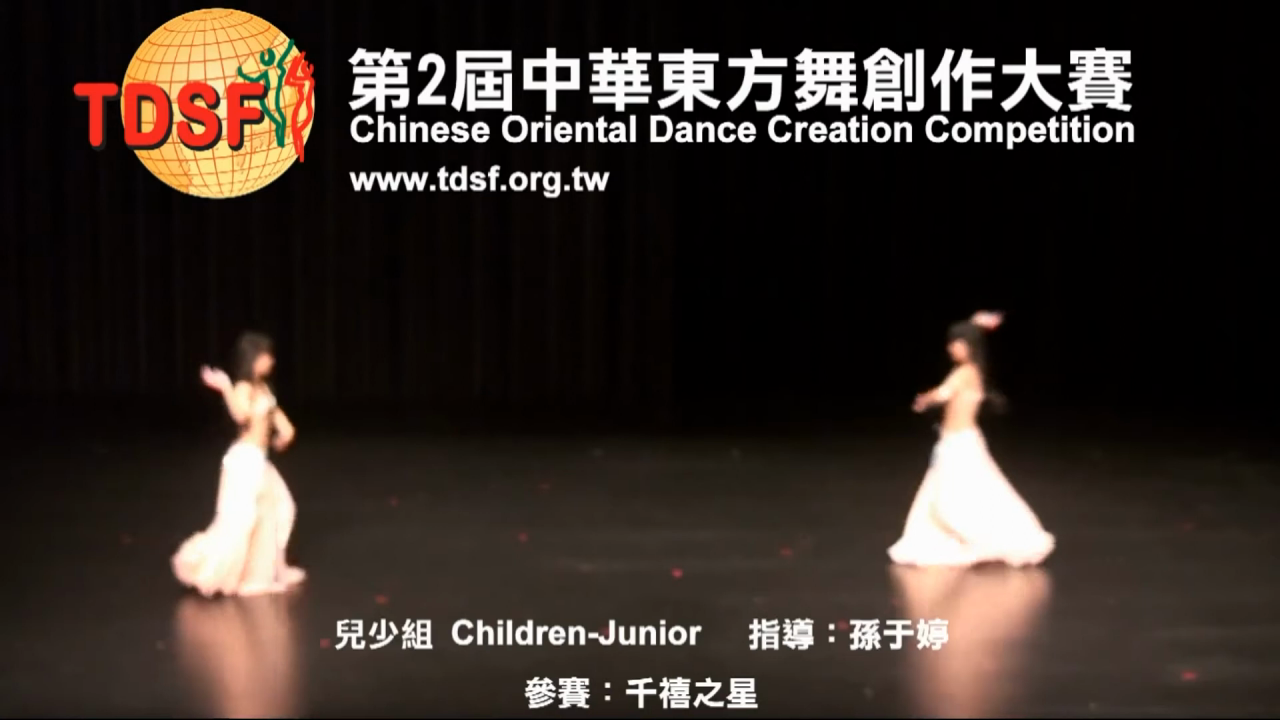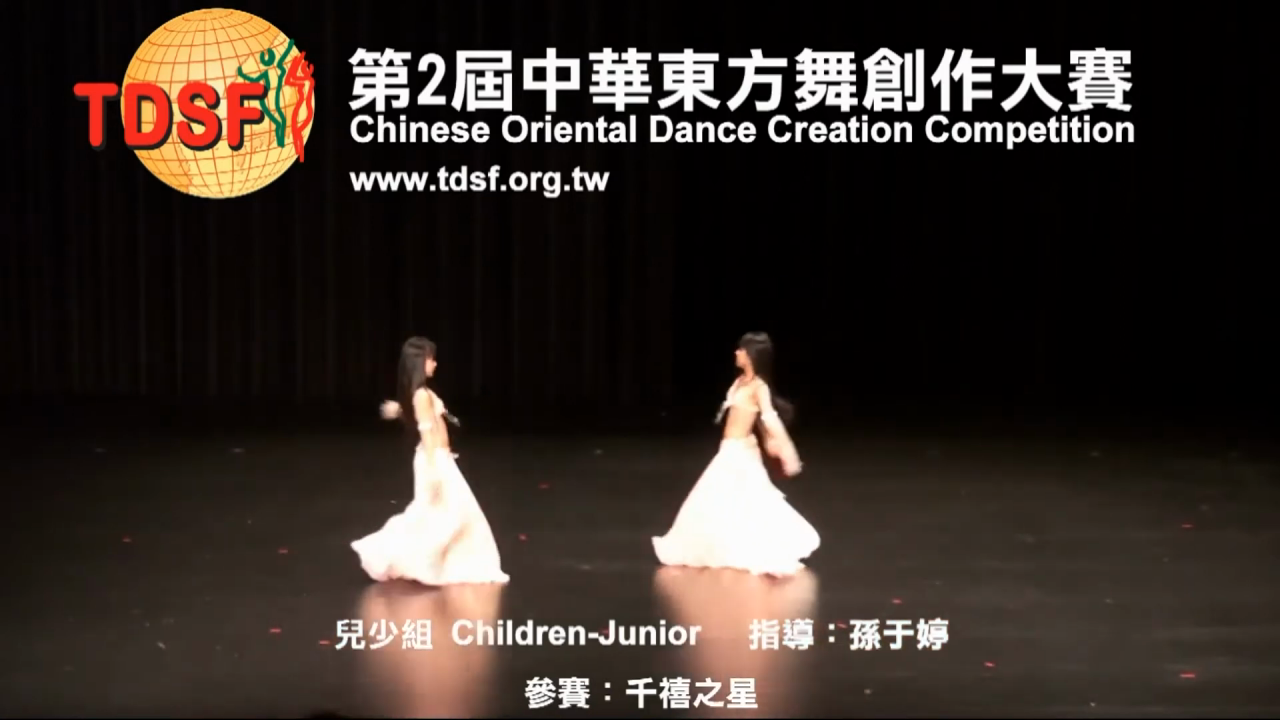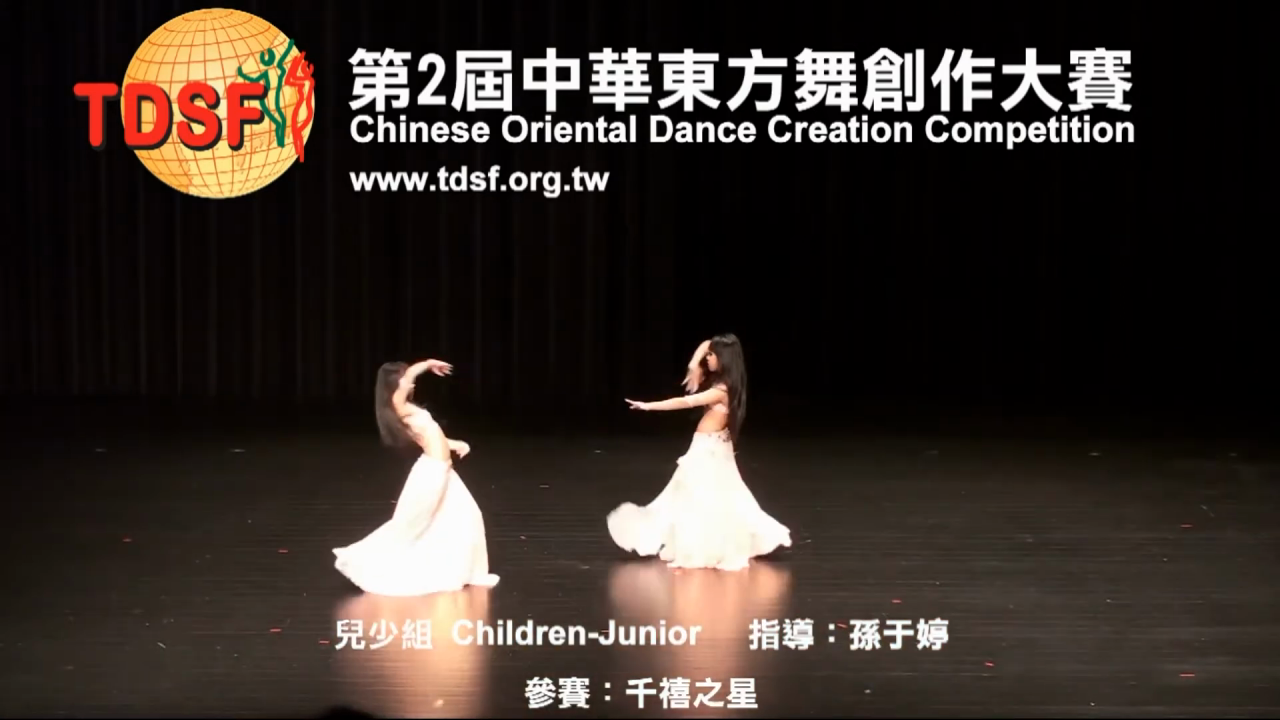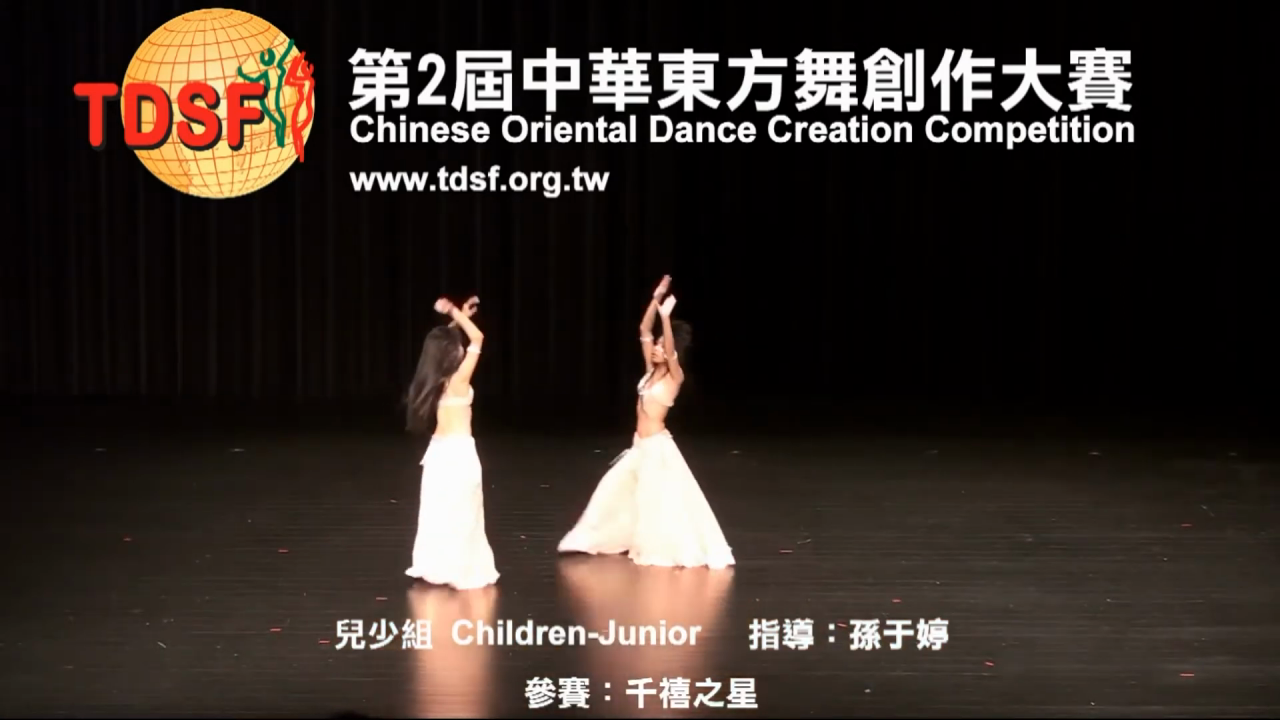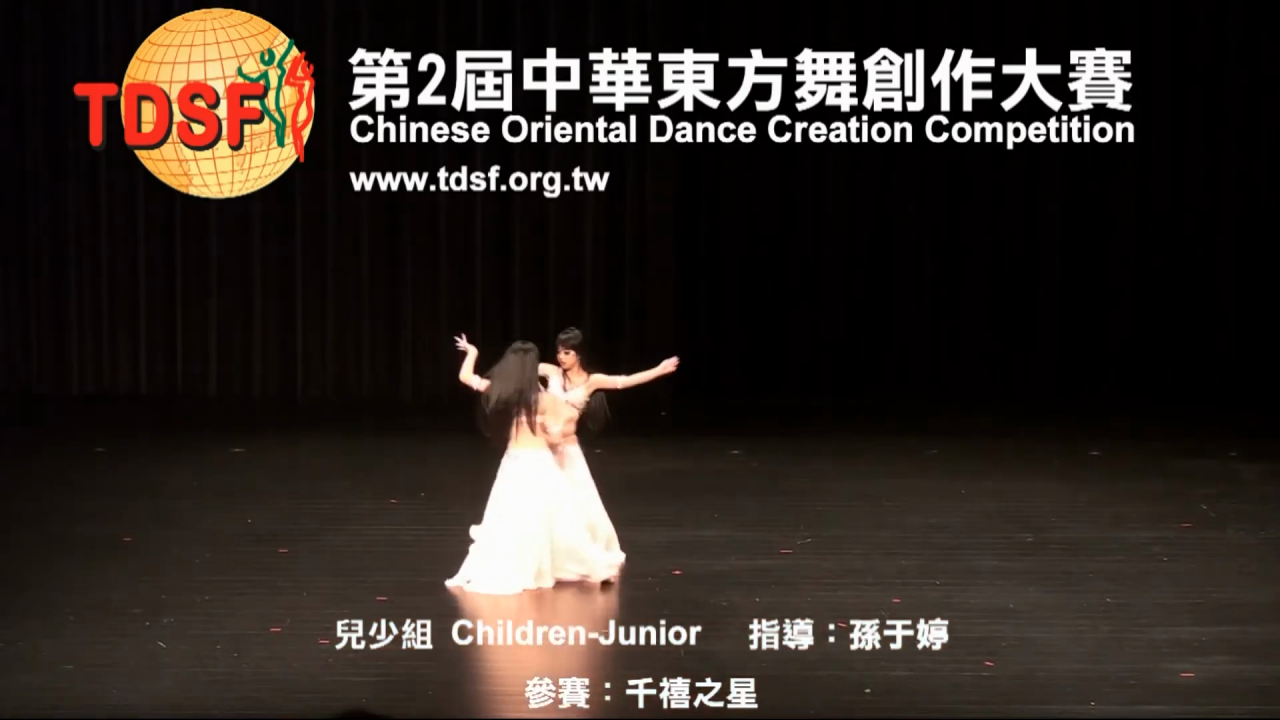
dt=1s
person 1, frame 1
left shoulder: (262, 387)
right shoulder: (244, 388)
left elbow: (277, 415)
right elbow: (241, 415)
left wrist: (285, 431)
right wrist: (224, 387)
left hip: (257, 458)
right hip: (246, 458)
left knee: (277, 510)
right knee: (243, 518)
left ankle: (261, 574)
right ankle: (216, 575)
person 1, frame 2
left shoulder: (414, 391)
right shoulder: (422, 394)
left elbow: (396, 409)
right elbow: (426, 433)
right wrist: (432, 471)
left hip: (440, 459)
right hip: (435, 460)
left knee: (458, 514)
right knee: (442, 516)
right ankle: (383, 555)
person 1, frame 3
left shoulder: (407, 410)
right shoulder: (397, 405)
right elbow: (407, 376)
left wrist: (454, 444)
right wrist: (429, 363)
left hip: (441, 470)
right hip: (431, 471)
left knee: (466, 519)
right knee: (409, 525)
left ankle: (461, 573)
right ankle: (372, 571)
person 1, frame 4
left shoulder: (436, 378)
right shoulder: (458, 380)
left elbow: (448, 340)
right elbow: (476, 340)
left wrist: (458, 315)
right wrist: (455, 312)
left hip: (440, 449)
right hip: (458, 451)
left knee: (442, 512)
right knee: (460, 512)
left ankle: (440, 565)
right ankle: (454, 570)
person 1, frame 5
left shoulder: (500, 392)
right shoulder: (542, 398)
left elbow: (465, 377)
right elbow: (556, 434)
left wrist: (472, 353)
right wrist: (572, 413)
left hip: (517, 463)
right hip: (541, 465)
left knee: (503, 523)
right knee: (560, 523)
left ankle: (487, 577)
right ankle: (593, 568)
person 2, frame 1
left shoulder: (968, 371)
right shoulder: (964, 370)
left elbow: (942, 395)
right elbow: (964, 337)
left wrist: (923, 400)
right wrist: (977, 324)
left hip: (963, 444)
right hip: (952, 444)
left knee: (959, 500)
right knee: (938, 499)
person 2, frame 2
left shoulder: (759, 387)
right shoulder: (742, 380)
left elbow: (771, 419)
left wrist: (786, 450)
right wrist: (770, 442)
left hip: (738, 451)
right hip: (731, 450)
person 2, frame 3
left shoulder: (722, 390)
right shoulder: (723, 377)
left elbow: (685, 402)
right elbow: (704, 346)
left wrist: (648, 406)
right wrist: (695, 368)
left hip: (708, 447)
right hip: (712, 445)
left knee: (695, 500)
person 2, frame 4
left shoulder: (675, 376)
right shoulder: (651, 370)
left elbow: (673, 349)
right elbow: (644, 330)
left wrist: (666, 317)
right wrist: (656, 300)
left hip: (657, 447)
right hip: (640, 445)
left knee: (667, 500)
right knee: (614, 491)
left ankle: (696, 552)
person 2, frame 5
left shoulder: (591, 381)
right shoulder: (553, 373)
left elbow: (626, 381)
left wrist: (659, 369)
left hip: (567, 448)
left knee: (584, 500)
left ankle: (597, 549)
